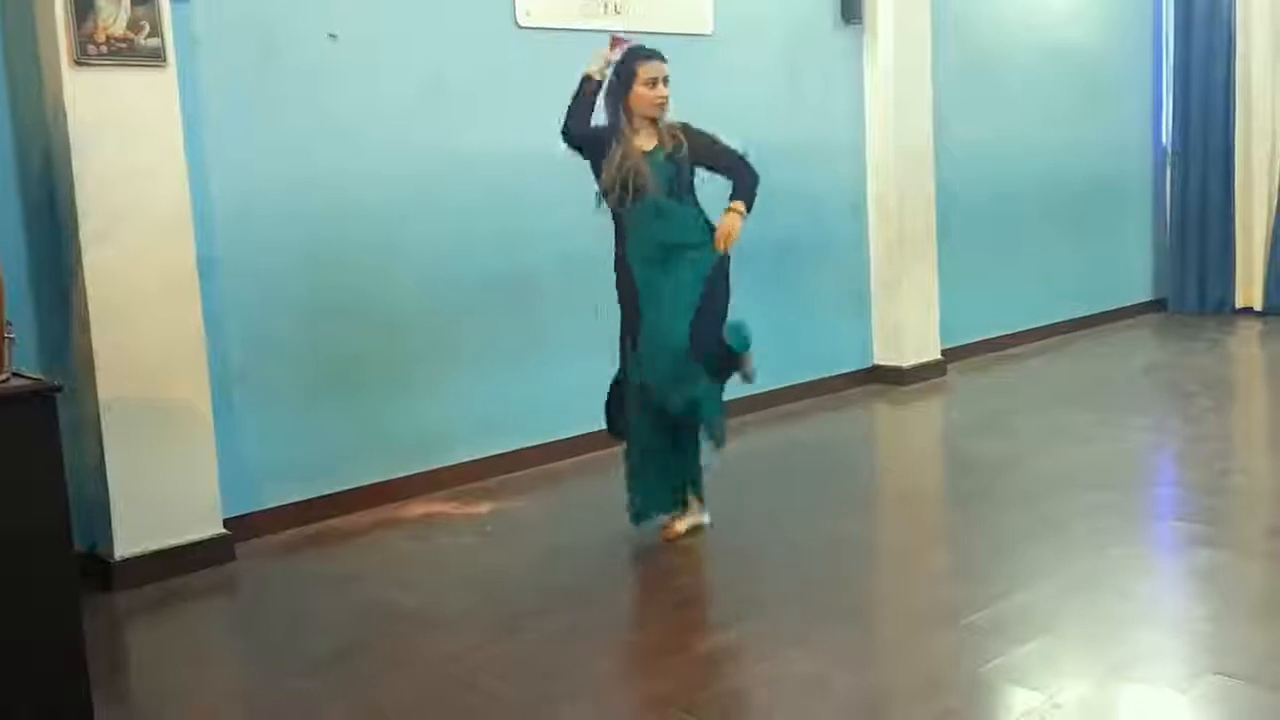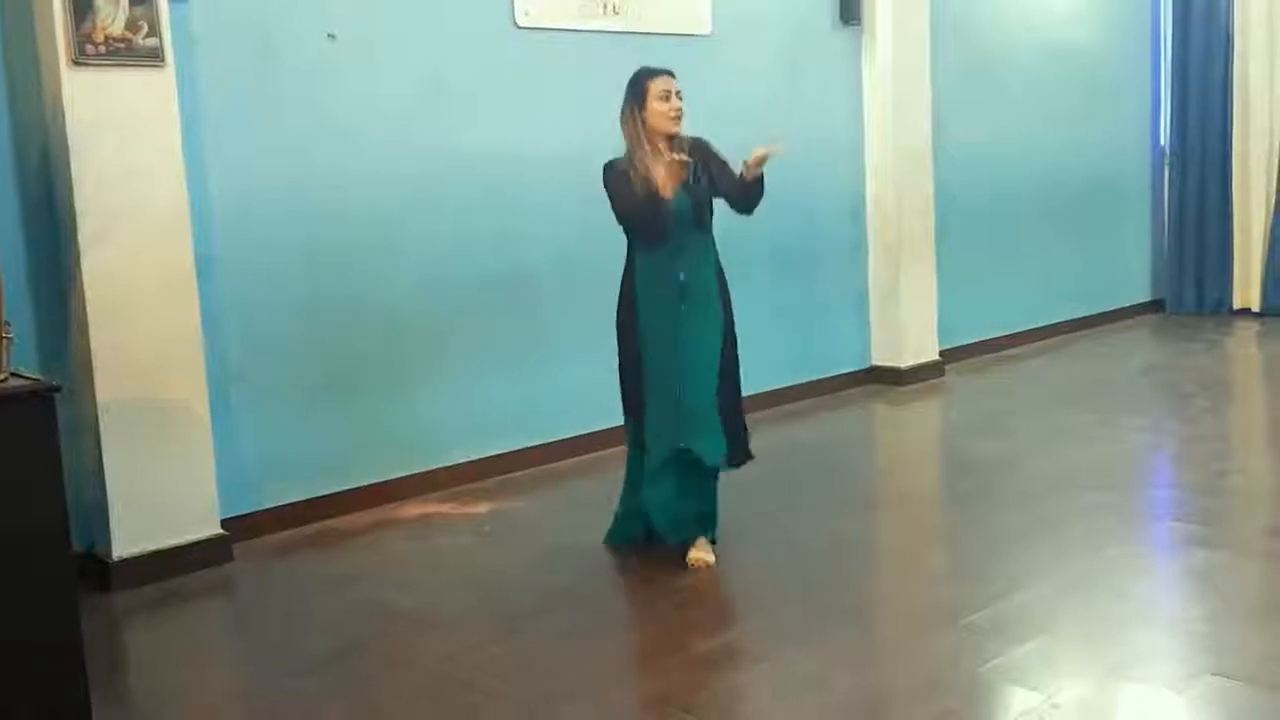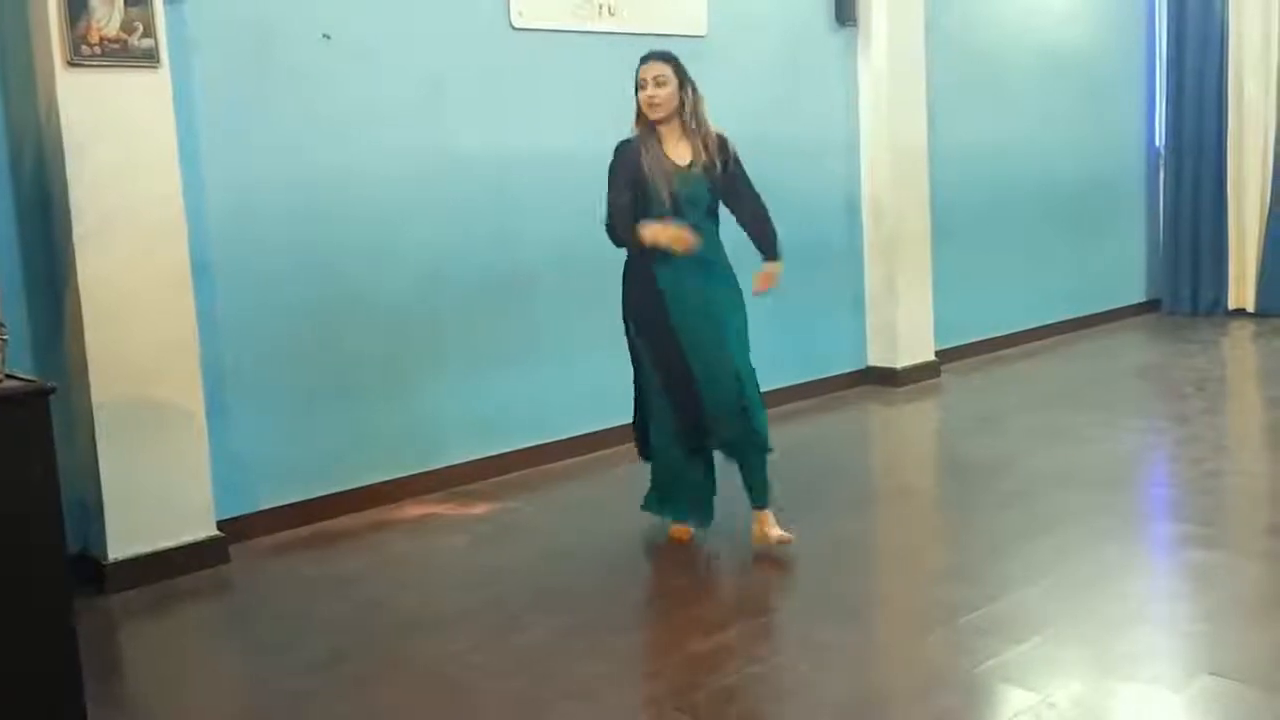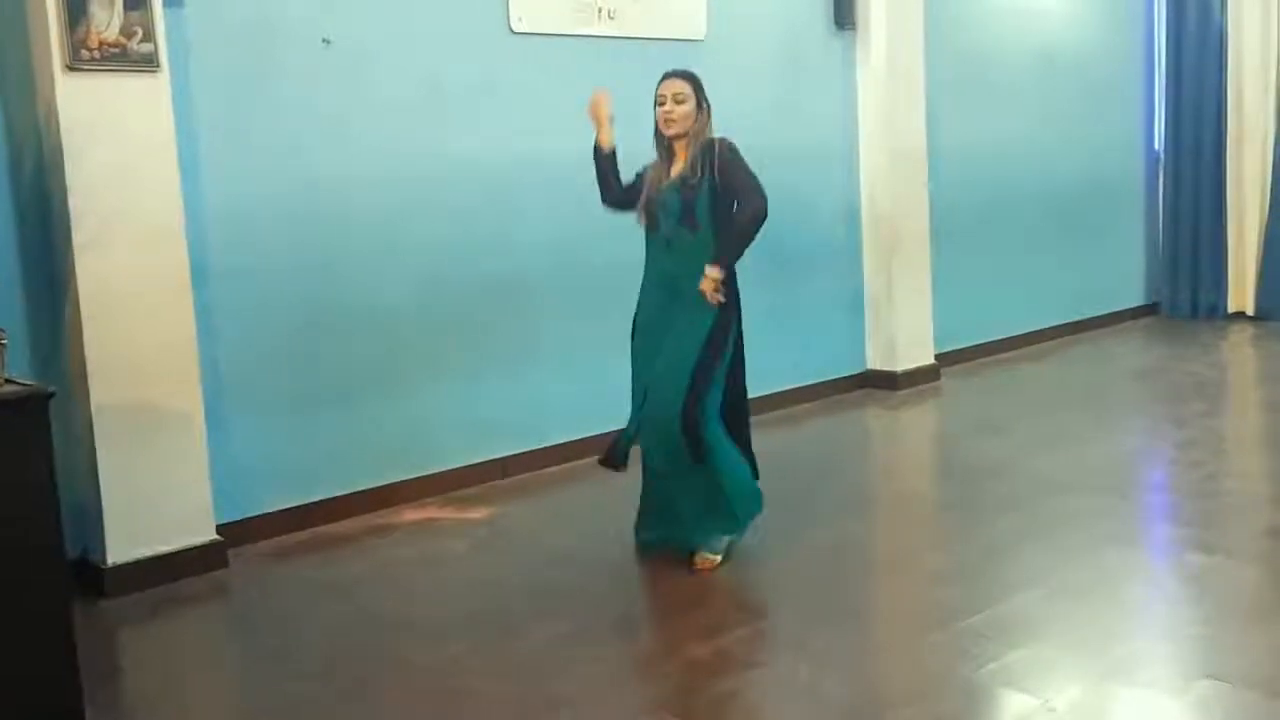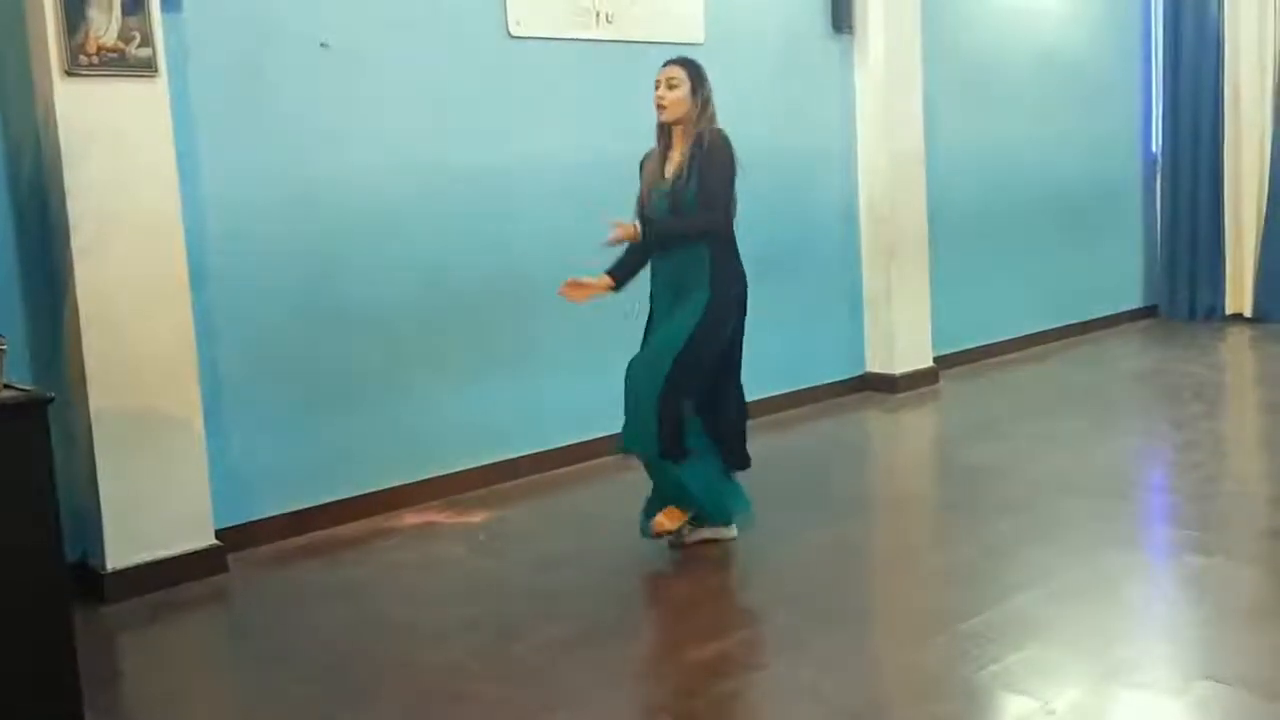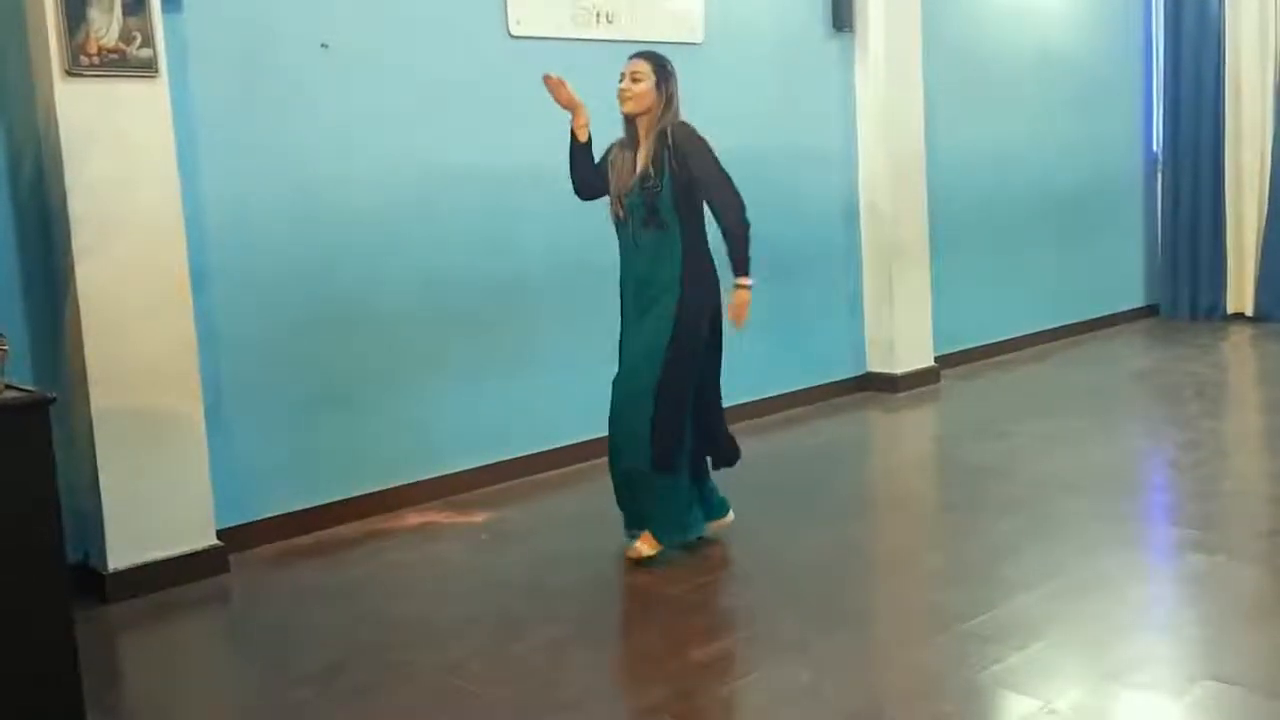
dt=0.7s
person 1, frame 1
left shoulder: (684, 137)
right shoulder: (605, 144)
left elbow: (743, 170)
right elbow: (571, 130)
left wrist: (736, 208)
right wrist: (595, 73)
left hip: (694, 258)
right hip: (641, 272)
left knee: (676, 348)
right knee: (652, 376)
left ankle: (729, 344)
right ankle: (684, 501)
person 1, frame 2
left shoulder: (699, 154)
right shoulder: (620, 172)
left elbow: (743, 202)
right elbow: (639, 225)
left wrist: (753, 171)
right wrist: (663, 186)
left hip: (702, 300)
right hip: (649, 305)
left knee: (702, 411)
right knee: (656, 413)
left ankle: (696, 530)
right ankle: (656, 520)
person 1, frame 3
left shoulder: (716, 147)
right shoulder: (631, 154)
left elbow: (749, 206)
right elbow: (618, 230)
left wrist: (771, 256)
right wrist: (653, 233)
left hip: (712, 283)
right hip: (656, 291)
left knee: (734, 388)
right knee: (674, 399)
left ankle: (762, 508)
right ankle: (684, 508)
person 1, frame 4
left shoulder: (719, 154)
right shoulder: (653, 174)
left elbow: (754, 206)
right elbow: (615, 198)
left wrist: (718, 267)
right wrist: (604, 133)
left hip: (703, 305)
right hip: (657, 305)
left knee: (685, 411)
right knee: (659, 413)
left ankle: (719, 524)
right ankle: (683, 524)
person 1, frame 5
left shoulder: (714, 146)
right shoulder: (654, 162)
left elbow: (713, 220)
left wrist: (644, 227)
right wrist: (610, 279)
left hip: (711, 294)
right hip: (672, 296)
left knee: (655, 384)
right knee: (691, 396)
left ankle: (693, 498)
right ankle: (713, 513)
person 1, frame 6
left shoulder: (681, 141)
right shoulder: (622, 153)
left elbow: (729, 206)
right elbow: (586, 187)
left wrist: (741, 279)
right wrist: (578, 119)
left hip: (682, 293)
right hip: (641, 296)
left knee: (649, 399)
right knee: (668, 403)
left ankle: (665, 521)
right ankle: (705, 509)
